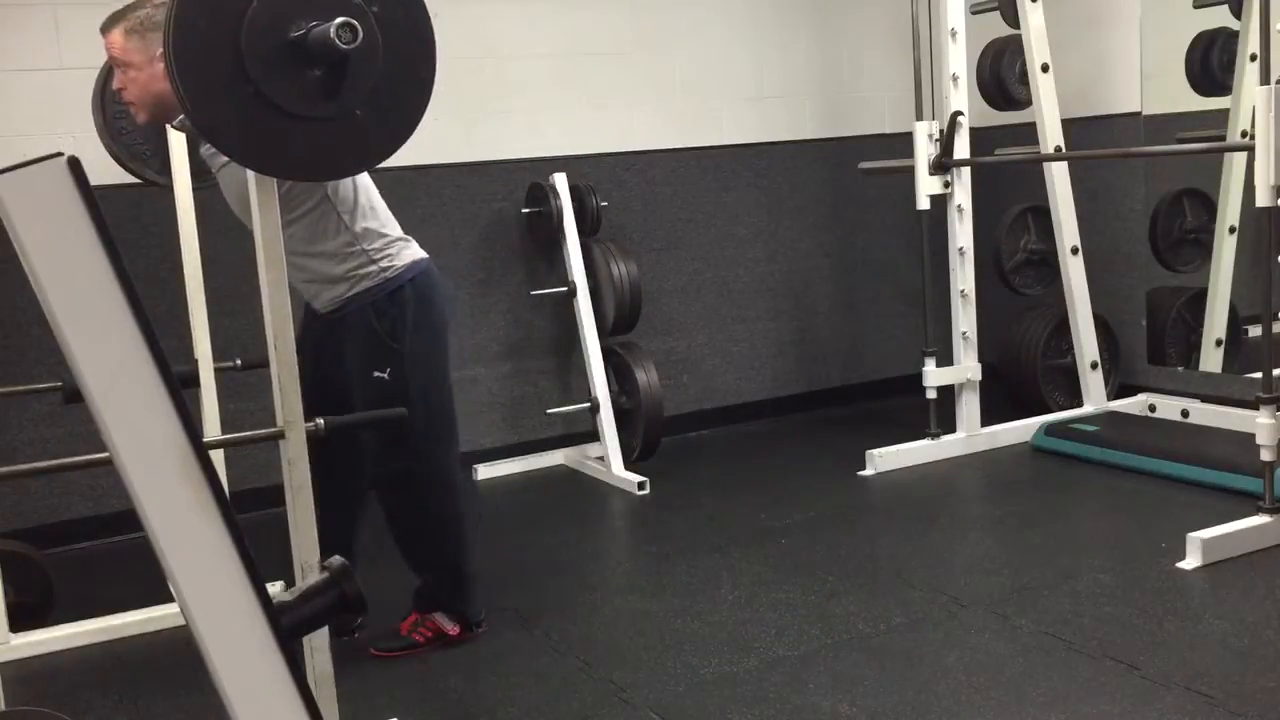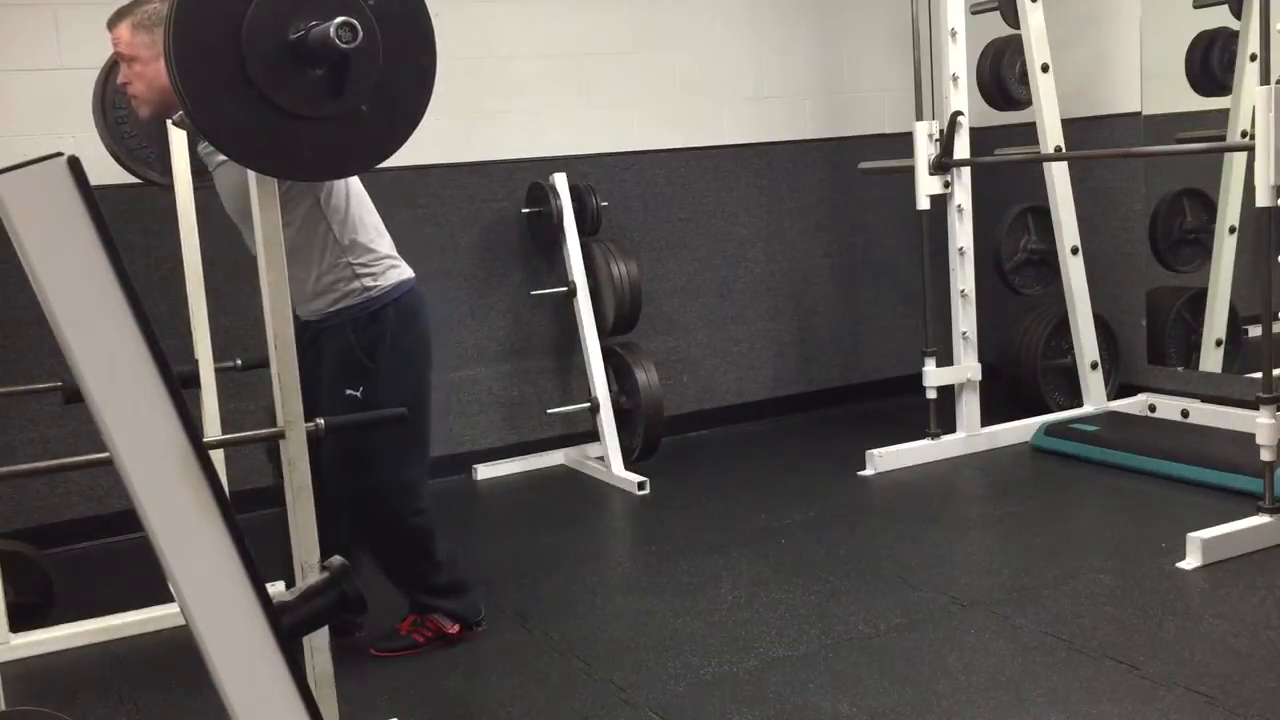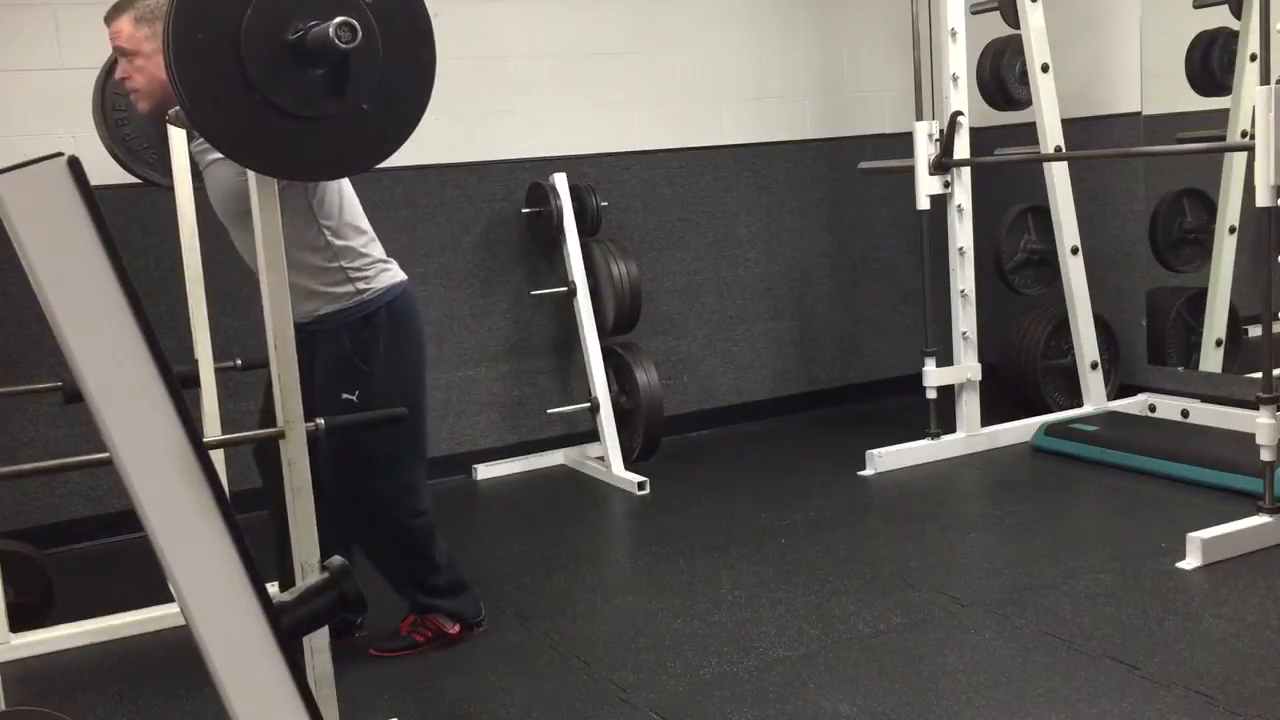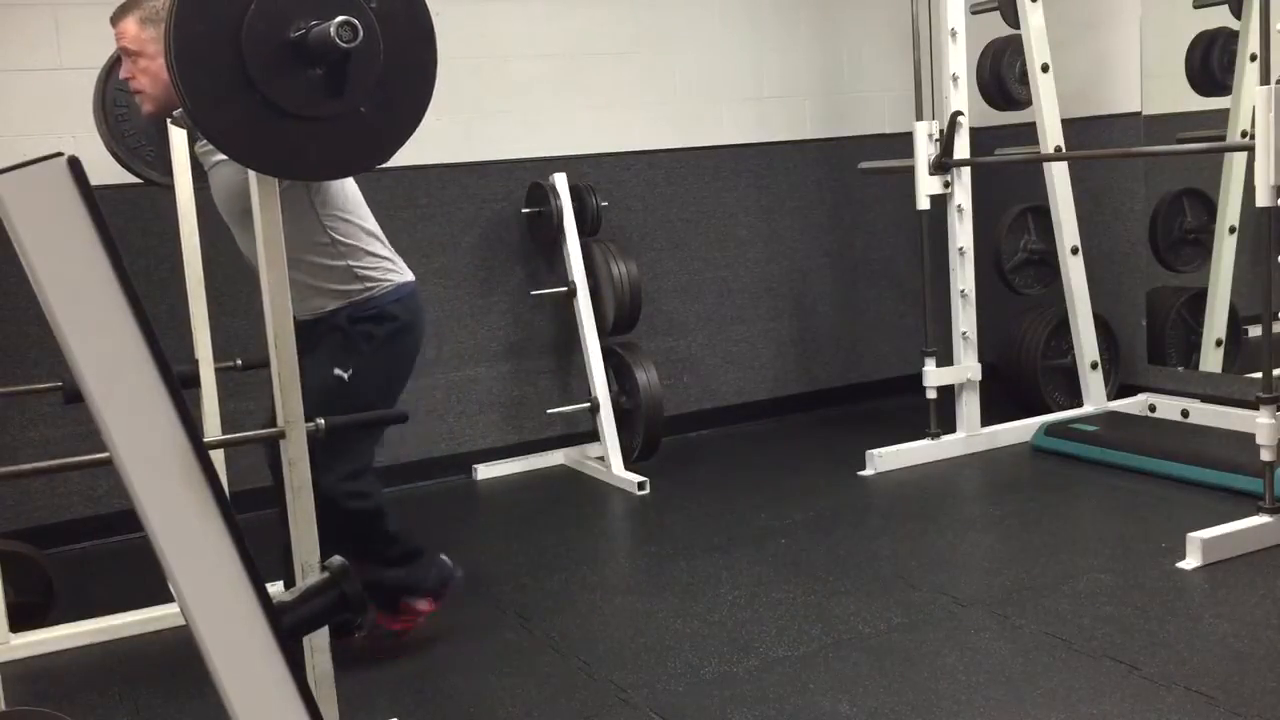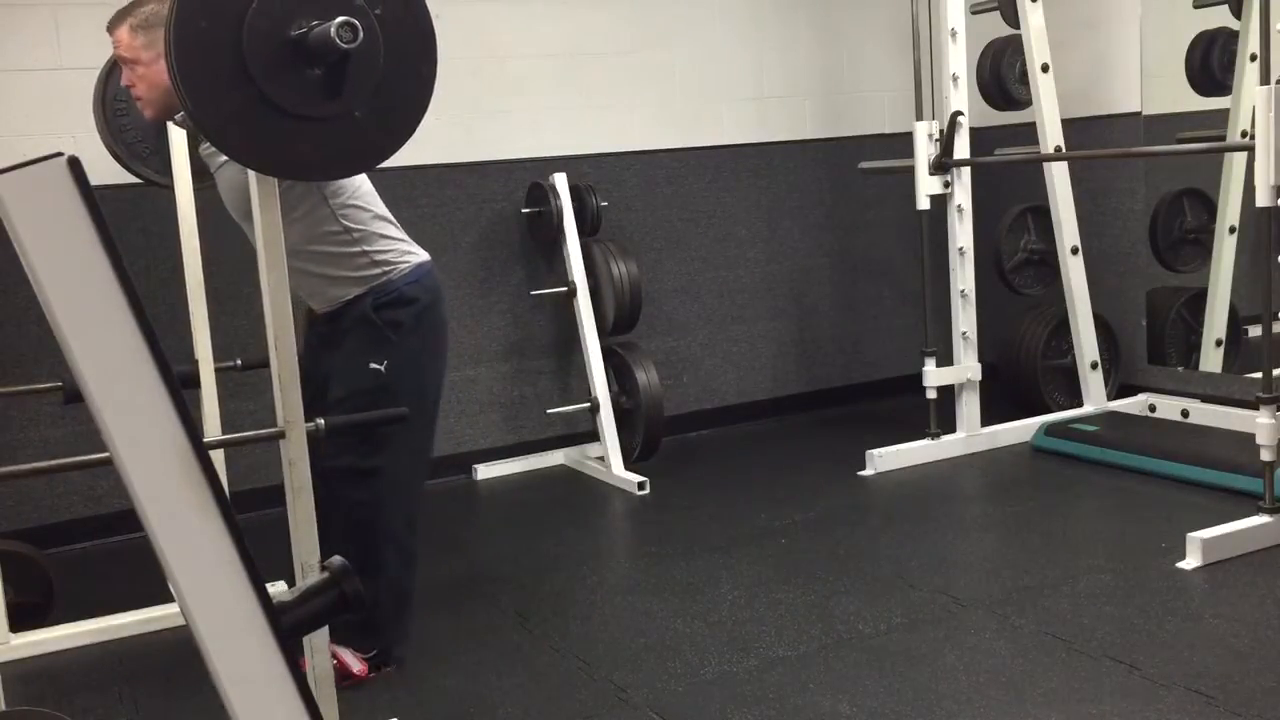
dt=0.5s
person 1, frame 1
right shoulder: (209, 126)
left hip: (389, 297)
right hip: (336, 302)
left knee: (408, 459)
right knee: (320, 454)
left ankle: (450, 607)
person 1, frame 2
right shoulder: (209, 127)
left hip: (373, 313)
right hip: (322, 315)
left knee: (370, 476)
right knee: (305, 462)
left ankle: (447, 607)
person 1, frame 3
right shoulder: (204, 126)
left hip: (365, 318)
right hip: (314, 321)
left knee: (371, 479)
right knee: (287, 466)
left ankle: (449, 608)
person 1, frame 4
right shoulder: (208, 129)
left hip: (371, 311)
right hip: (319, 317)
left knee: (320, 465)
right knee: (298, 462)
left ankle: (414, 580)
person 1, frame 5
right shoulder: (208, 128)
left hip: (391, 303)
right hip: (338, 309)
left knee: (366, 470)
right knee: (321, 464)
left ankle: (365, 639)
right ankle: (330, 613)
